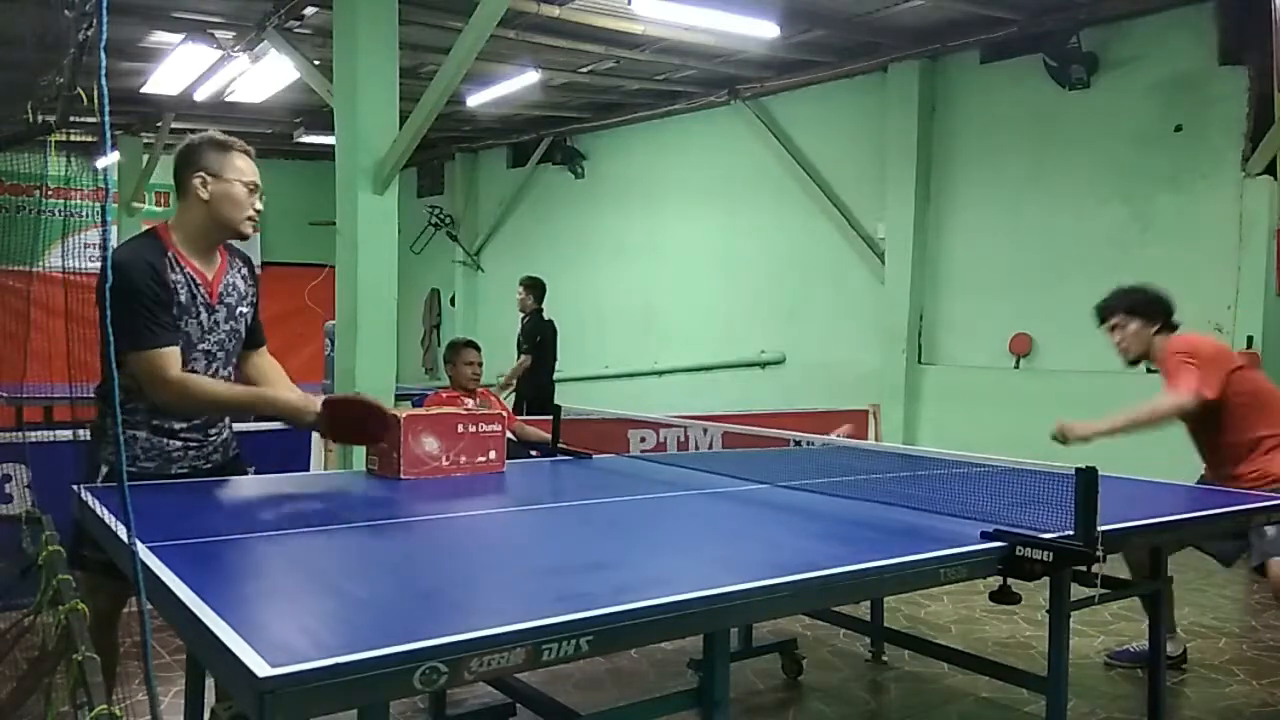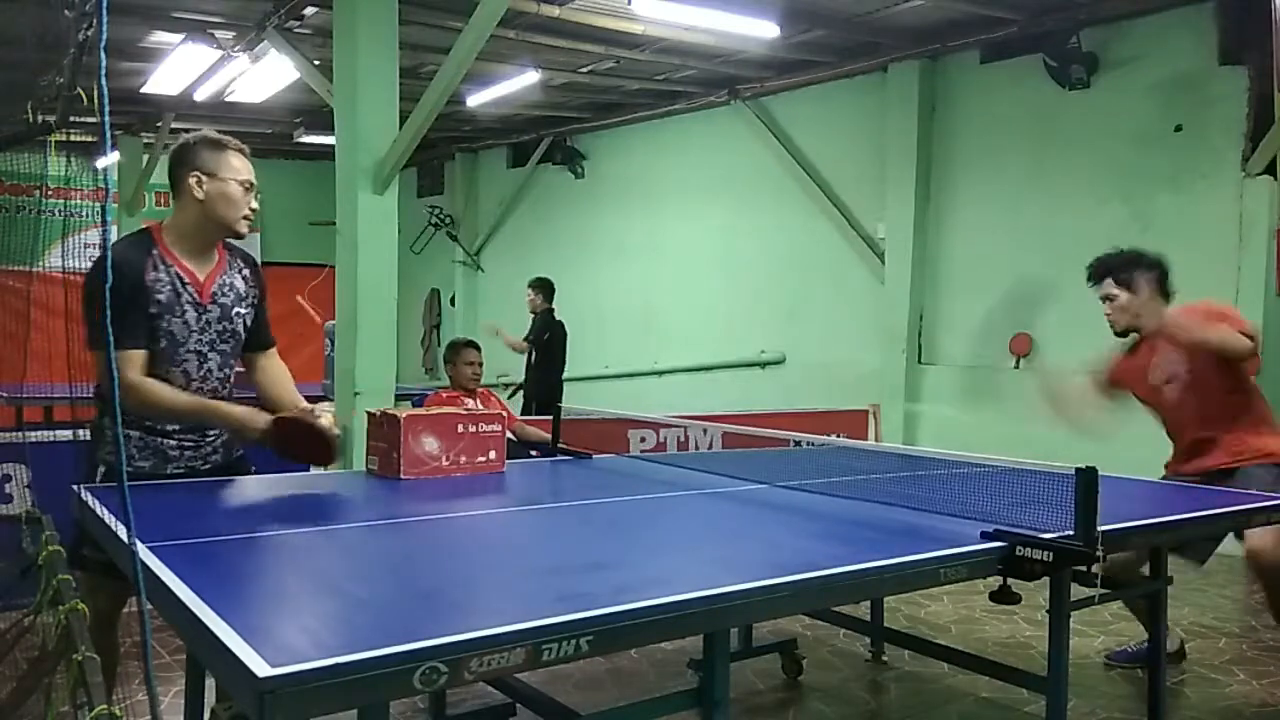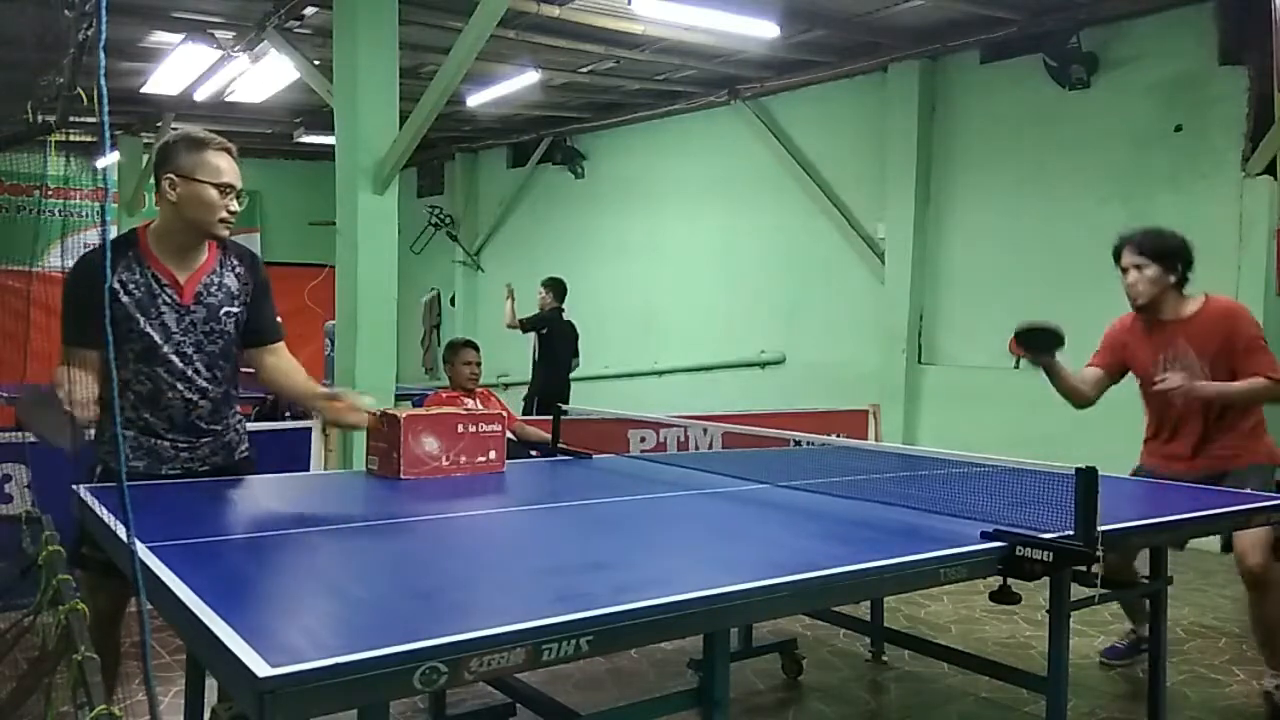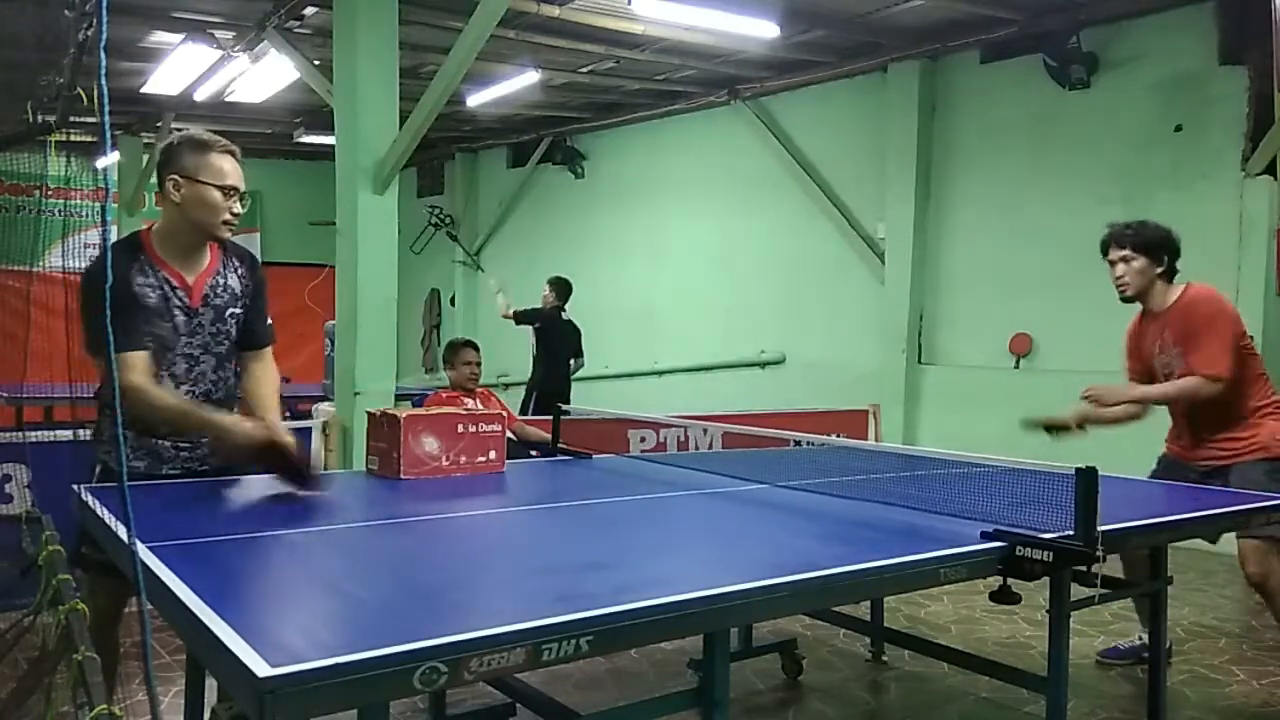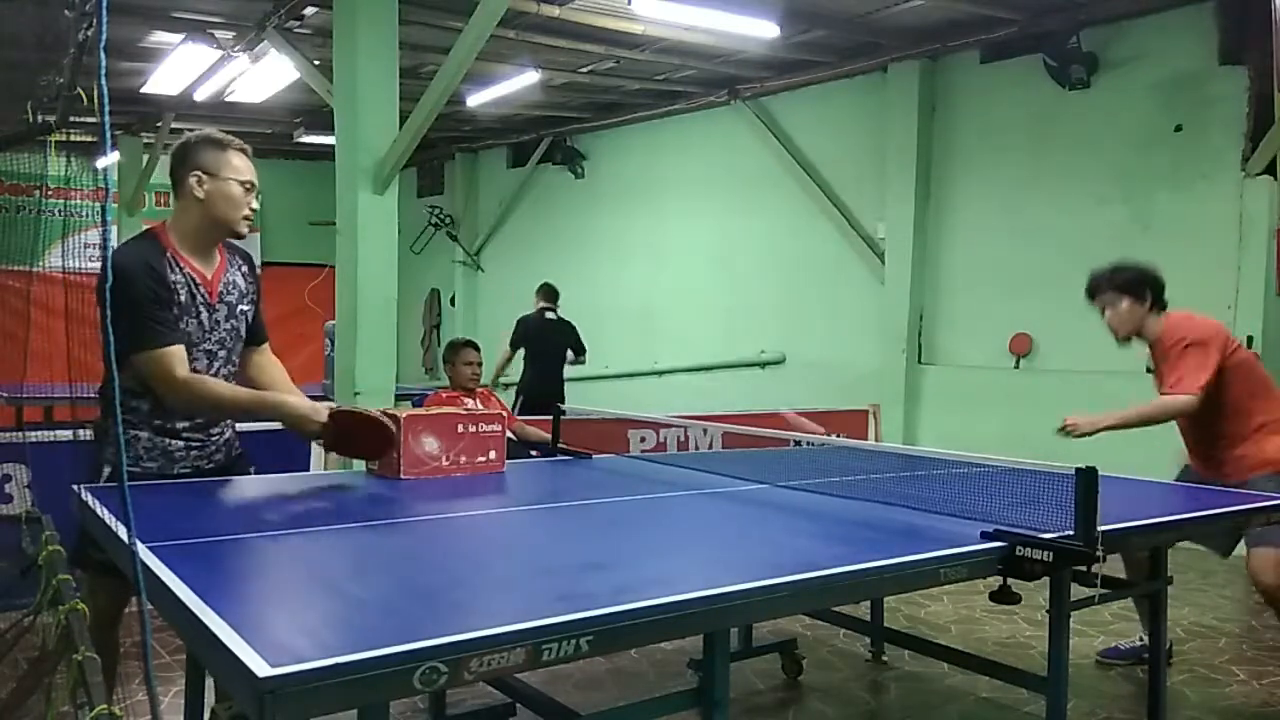
dt=0.3s
person 1, frame 1
left shoulder: (242, 269)
right shoulder: (136, 266)
right elbow: (164, 383)
left wrist: (306, 406)
right wrist: (276, 404)
left hip: (217, 460)
right hip: (136, 466)
right knee: (102, 605)
person 1, frame 2
left shoulder: (245, 271)
right shoulder: (124, 268)
left elbow: (262, 359)
right elbow: (123, 382)
left wrist: (301, 413)
right wrist: (229, 416)
left hip: (221, 465)
right hip: (135, 468)
right knee: (101, 605)
person 1, frame 3
left shoulder: (244, 267)
right shoulder: (101, 270)
left elbow: (269, 356)
right elbow: (80, 369)
left wrist: (320, 399)
right wrist: (78, 401)
left hip: (224, 463)
right hip: (135, 468)
right knee: (104, 606)
person 1, frame 4
left shoulder: (244, 268)
right shoulder: (115, 273)
left elbow: (256, 361)
right elbow: (134, 388)
left wrist: (265, 428)
right wrist: (225, 426)
left hip: (221, 466)
right hip: (134, 468)
right knee: (102, 605)
person 1, frame 5
left shoulder: (242, 267)
right shoulder: (135, 267)
right elbow: (175, 383)
left wrist: (305, 407)
right wrist: (281, 408)
left hip: (220, 460)
right hip: (140, 467)
right knee: (103, 606)
person 2, frame 1
left shoulder: (1185, 350)
right shoulder: (1180, 362)
left elbow: (1179, 404)
left wrist: (1095, 429)
right hip: (1226, 480)
right knee: (1140, 548)
right ankle: (1169, 646)
person 2, frame 2
left shoulder: (1206, 317)
right shoulder: (1132, 357)
left elbow: (1245, 350)
left wrist: (1166, 320)
right hip: (1190, 473)
right knee: (1114, 564)
right ankle: (1165, 642)
person 2, frame 3
left shoulder: (1228, 316)
right shoulder: (1126, 331)
right elbow: (1083, 394)
left wrist: (1198, 388)
right wrist: (1048, 363)
left hip: (1239, 459)
right hip: (1165, 466)
right knee: (1111, 553)
right ankle: (1143, 630)
person 2, frame 4
left shoulder: (1205, 304)
right shoulder: (1141, 329)
left elbow: (1209, 385)
right elbow: (1140, 403)
left wrist: (1121, 394)
right wrist: (1083, 417)
right hip: (1190, 451)
right ankle: (1150, 638)
person 2, frame 5
left shoulder: (1187, 332)
right shoulder: (1160, 351)
left elbow: (1184, 402)
left wrist: (1101, 422)
right hip: (1211, 466)
right ankle: (1152, 639)
